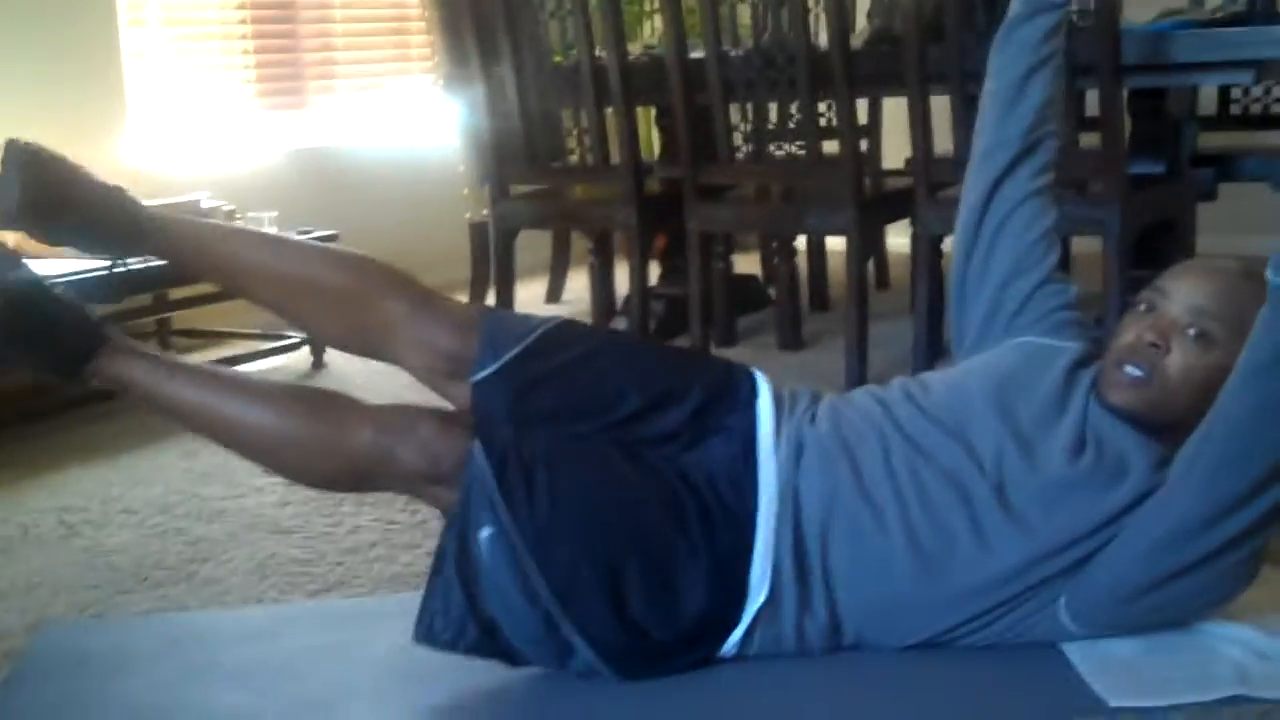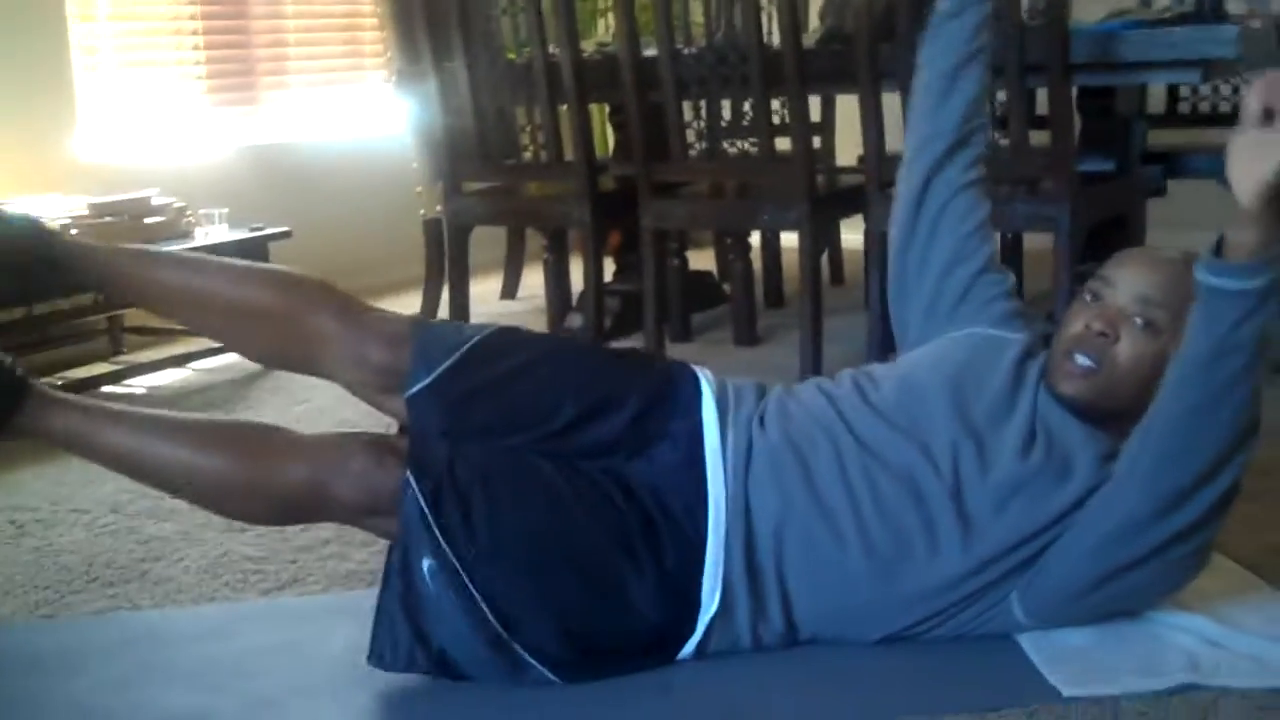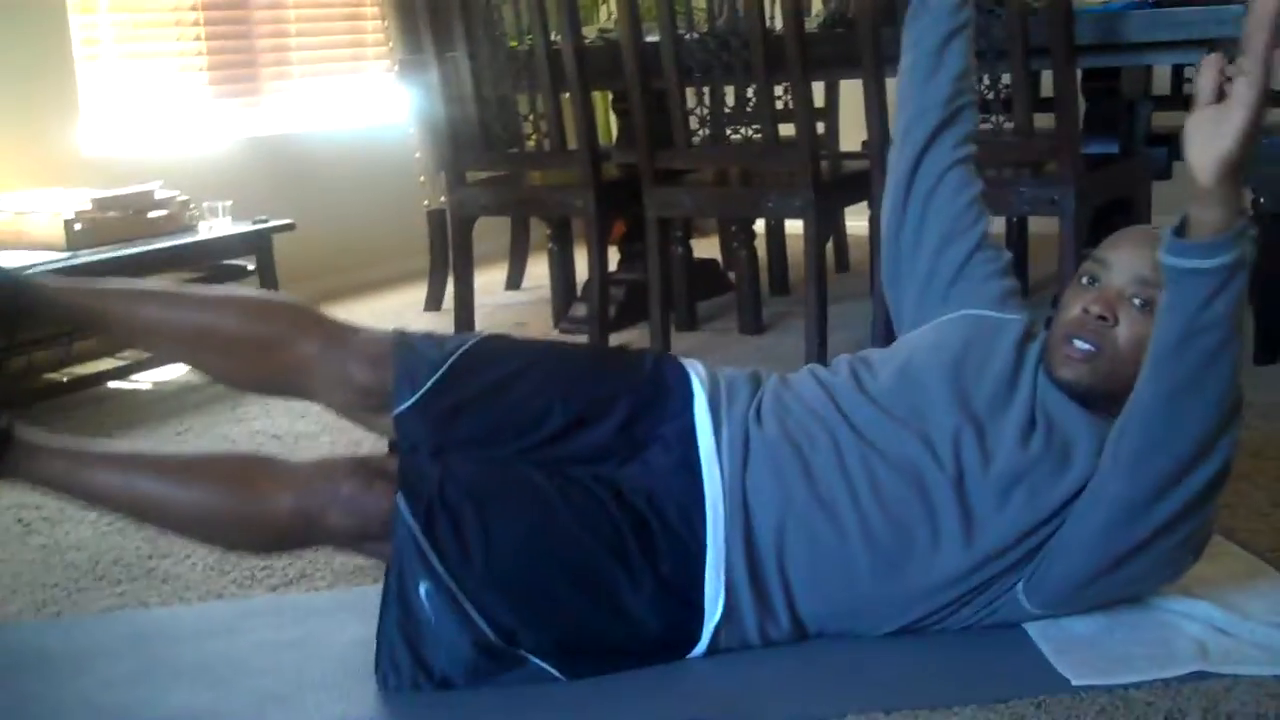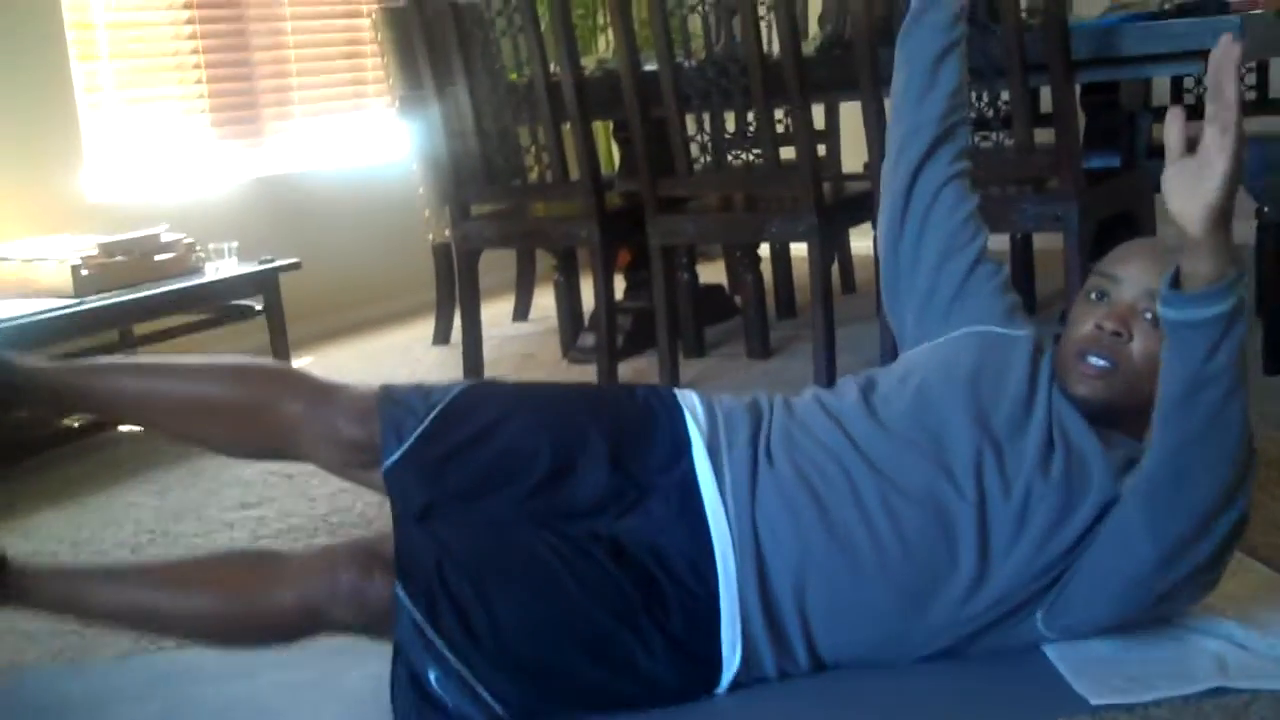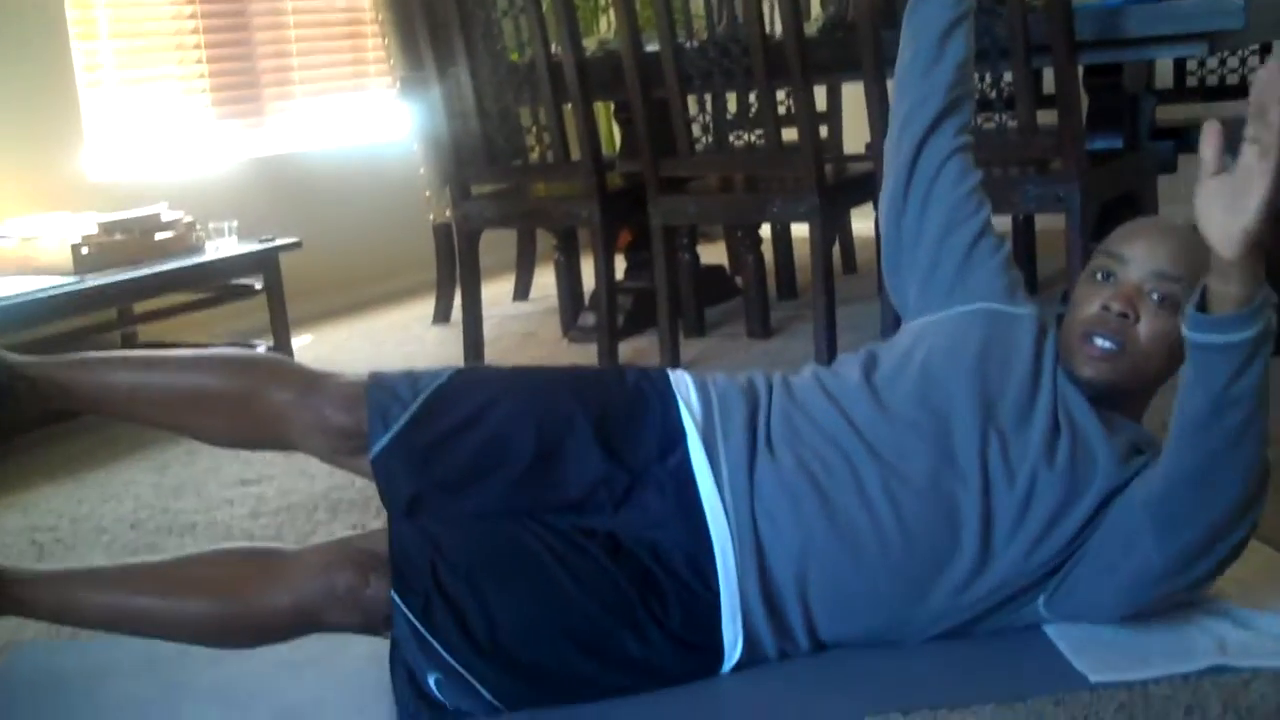
dt=0.2s
person 1, frame 1
left shoulder: (1164, 536)
right shoulder: (1050, 350)
right elbow: (1005, 186)
left hip: (731, 567)
right hip: (748, 426)
left knee: (407, 447)
right knee: (426, 330)
right ankle: (115, 216)
person 1, frame 2
left shoulder: (1113, 520)
right shoulder: (994, 343)
right elbow: (938, 175)
left hip: (684, 570)
right hip: (693, 422)
left knee: (345, 474)
right knee: (354, 340)
person 1, frame 3
left shoulder: (1115, 512)
right shoulder: (995, 324)
right elbow: (928, 162)
left hip: (687, 569)
right hip: (688, 418)
left knee: (340, 500)
right knee: (341, 359)
person 1, frame 4
left shoulder: (1127, 535)
right shoulder: (996, 341)
left elbow: (1197, 489)
right elbow: (924, 175)
left wrist: (1204, 262)
left hip: (698, 609)
right hip: (688, 448)
left knee: (336, 581)
right knee: (323, 417)
person 1, frame 5
left shoulder: (1125, 506)
right shoulder: (994, 316)
right elbow: (926, 150)
left hip: (701, 594)
right hip: (681, 429)
left knee: (337, 584)
right knee: (319, 406)
